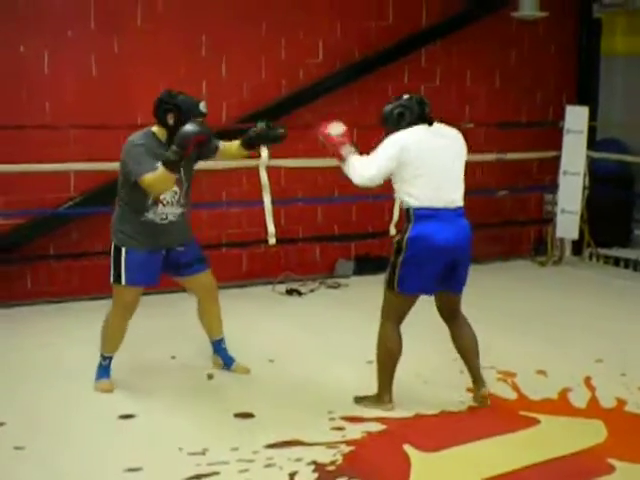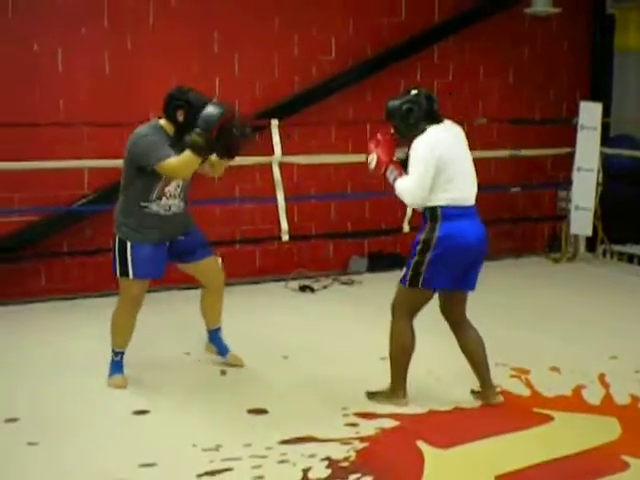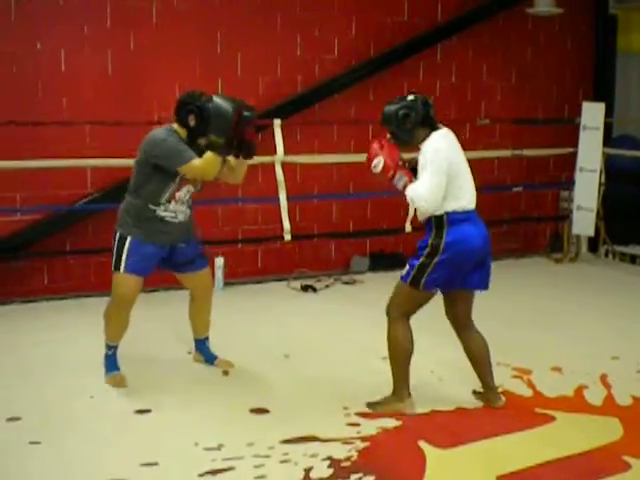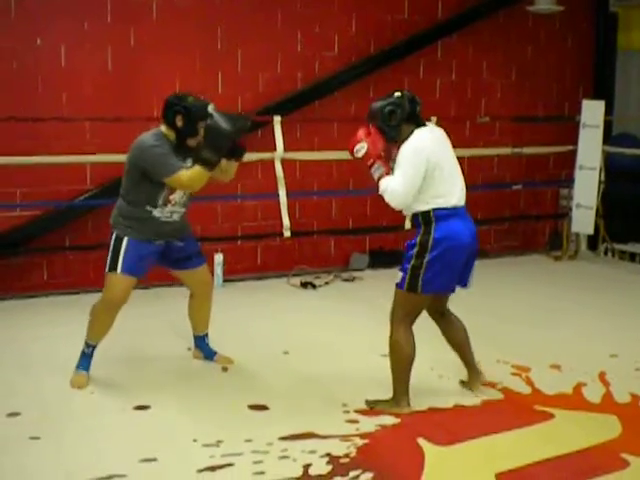
dt=0.2s
person 1, frame 1
left shoulder: (401, 141)
right shoulder: (454, 137)
left elbow: (365, 175)
left wrist: (340, 144)
left hip: (422, 234)
right hip: (458, 229)
left knee: (390, 319)
right knee: (453, 314)
left ankle: (383, 396)
right ankle: (479, 385)
person 1, frame 2
left shoulder: (428, 141)
right shoulder: (451, 131)
left elbow: (414, 196)
left wrist: (387, 166)
right wrist: (395, 159)
left hip: (444, 234)
right hip: (471, 230)
left knee: (401, 313)
right knee: (456, 318)
left ankle: (397, 390)
right ankle: (488, 389)
person 1, frame 3
left shoulder: (434, 149)
right shoulder: (443, 136)
left elbow: (427, 201)
right elbow: (432, 184)
left wrist: (394, 171)
right wrist: (397, 166)
left hip: (449, 239)
right hip: (473, 234)
left knee: (396, 313)
right knee: (461, 321)
left ankle: (400, 396)
right ankle: (491, 392)
person 1, frame 4
left shoulder: (415, 146)
right shoulder: (433, 133)
left elbow: (397, 197)
left wrist: (374, 159)
right wrist: (379, 154)
left hip: (438, 235)
right hip: (462, 229)
left knee: (401, 320)
right knee: (438, 309)
left ankle: (400, 400)
right ankle: (473, 374)
person 2, frame 1
left shoulder: (188, 140)
right shoulder: (137, 146)
left elbow: (226, 150)
right elbow: (155, 186)
left wrist: (252, 140)
right wrist: (178, 151)
left hip: (176, 236)
right hip: (135, 240)
left knee: (208, 291)
right knee: (123, 306)
left ankle: (222, 354)
right ankle: (104, 367)
person 2, frame 2
left shoulder: (186, 138)
right shoulder: (146, 138)
left elbow: (213, 169)
right elbow: (179, 169)
left wrist: (228, 146)
right wrist: (205, 137)
left hip: (179, 226)
right hip: (138, 233)
left knee: (215, 277)
right knee: (131, 299)
left ankle: (216, 343)
right ankle: (116, 363)
person 2, frame 3
left shoulder: (198, 143)
right shoulder: (161, 142)
left elbow: (235, 177)
right elbow: (203, 172)
left wrist: (245, 142)
right wrist: (221, 136)
left hip: (180, 233)
right hip: (139, 231)
left knee: (204, 288)
right knee: (123, 297)
left ankle: (202, 350)
right ankle: (111, 359)
person 2, frame 4
left shoulder: (191, 143)
right shoulder: (149, 147)
left elbow: (225, 175)
right elbow: (189, 183)
left wrist: (233, 148)
right wrist: (212, 149)
left hip: (174, 231)
right hip: (134, 232)
left knee: (204, 285)
right knee: (113, 298)
left ankle: (202, 347)
right ankle: (84, 359)
